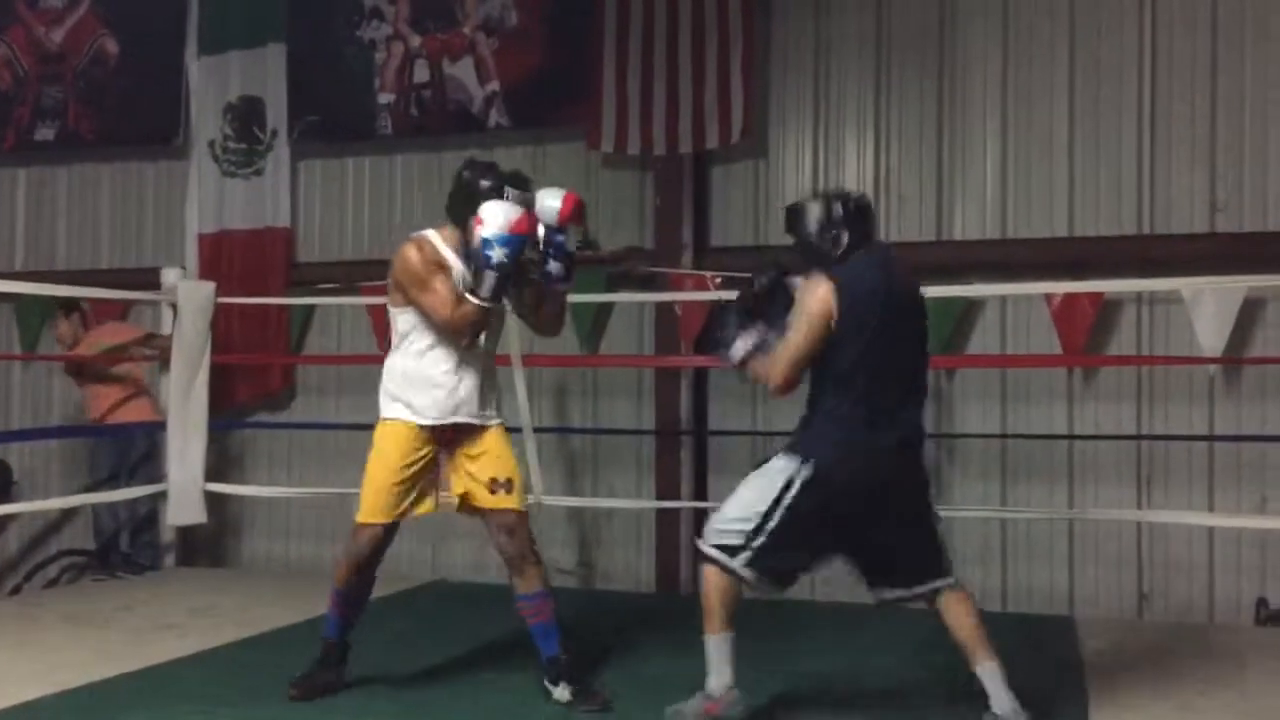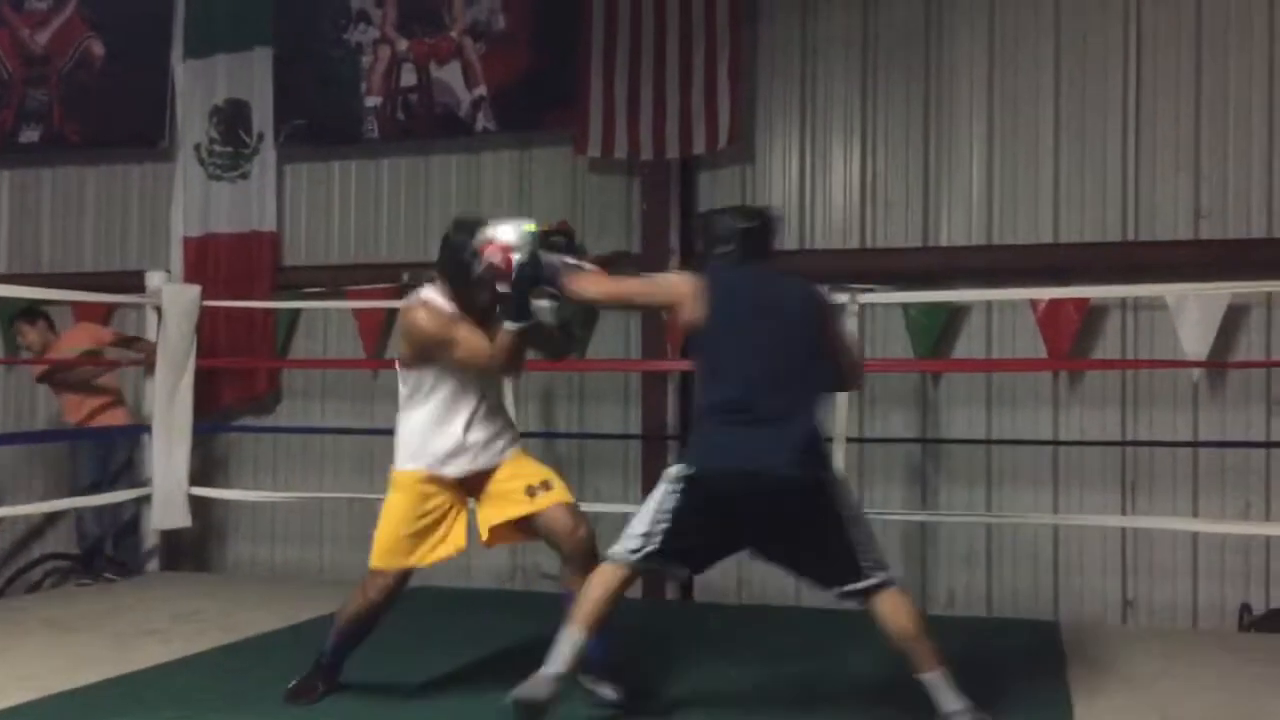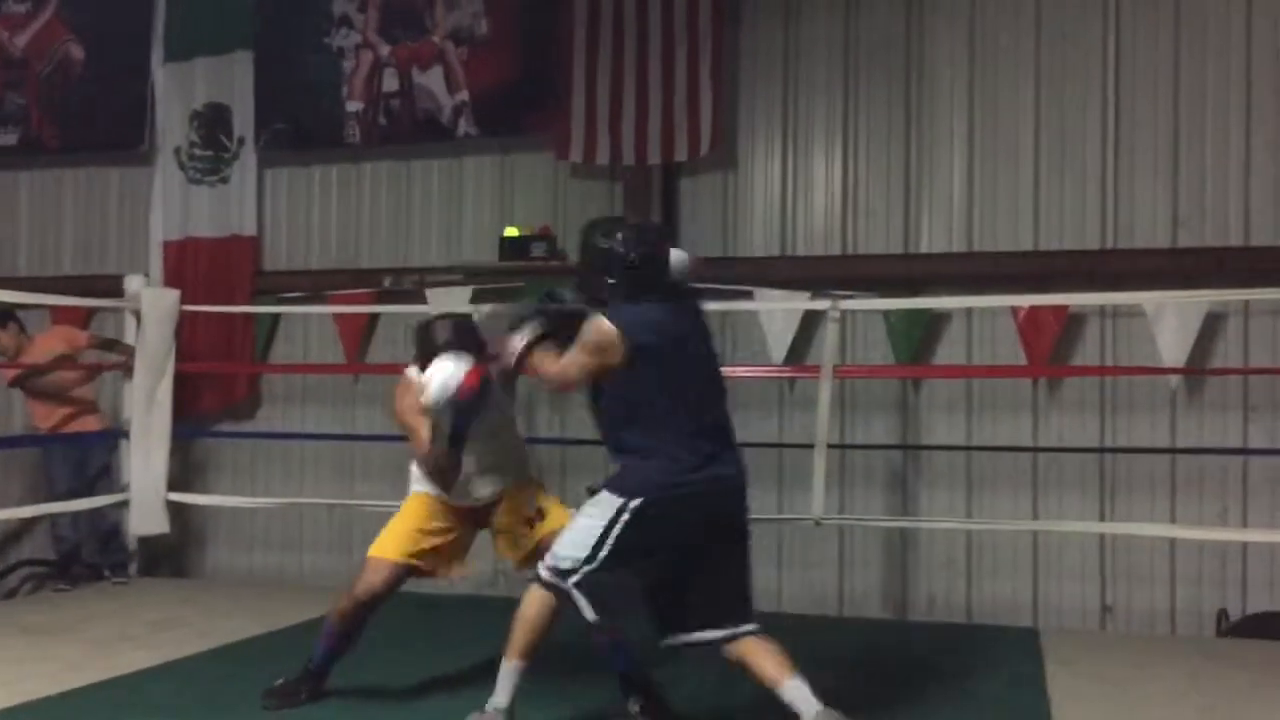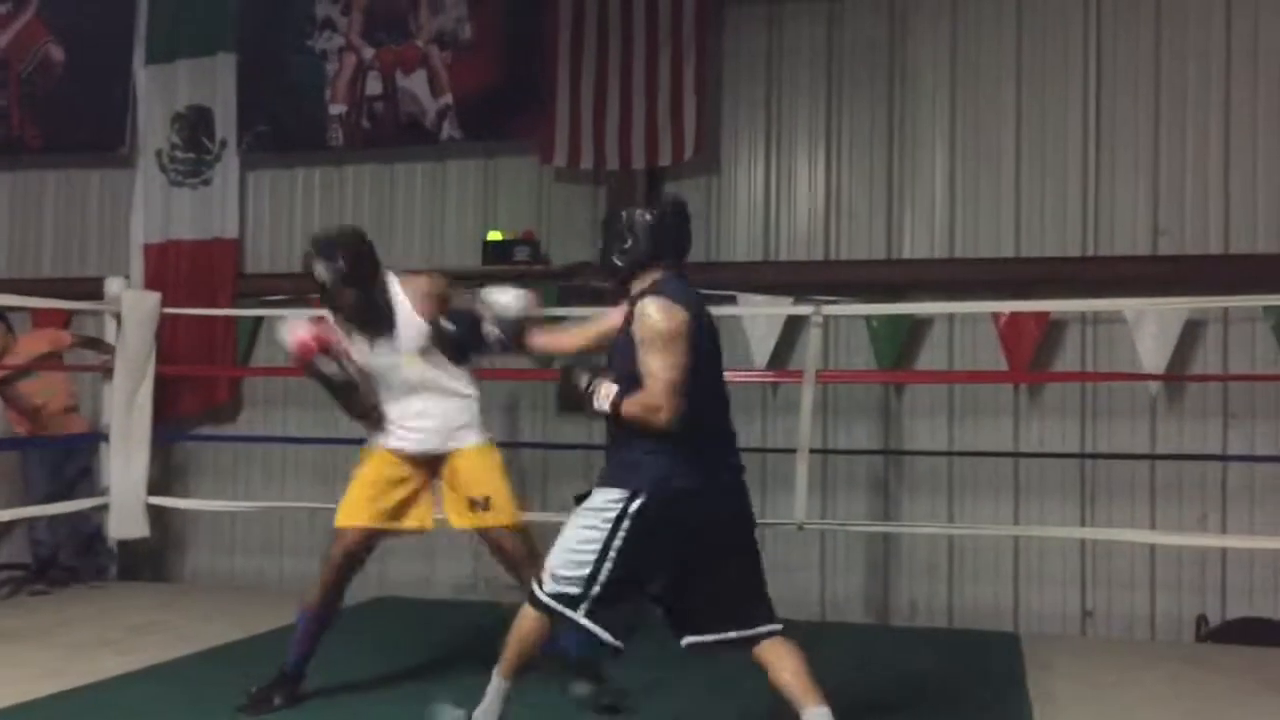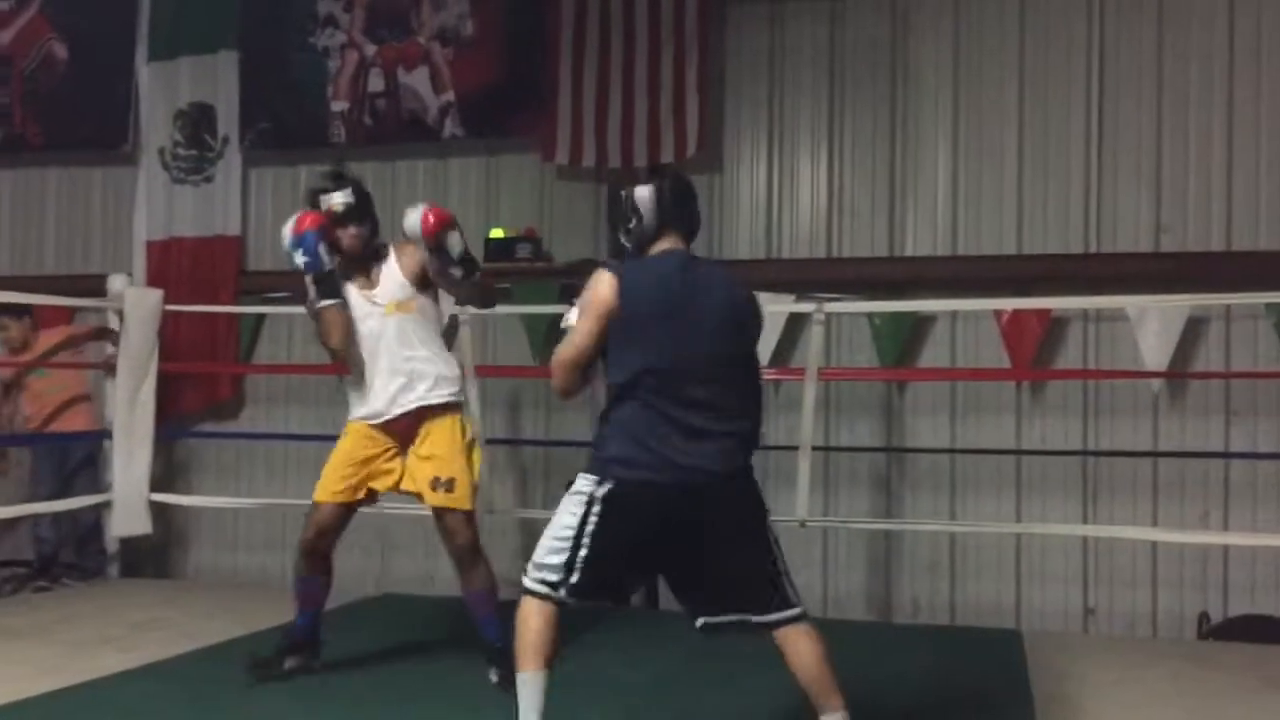
dt=0.2s
person 1, frame 1
left shoulder: (826, 286)
right shoulder: (903, 287)
left elbow: (780, 376)
left wrist: (737, 338)
right wrist: (788, 292)
left hip: (826, 461)
right hip: (897, 465)
left knee: (718, 550)
right knee: (935, 584)
person 1, frame 2
left shoulder: (698, 289)
right shoulder: (808, 299)
left elbow: (604, 290)
right elbow: (847, 373)
left wrist: (556, 267)
left hip: (716, 471)
right hip: (801, 472)
left knee: (622, 562)
right knee: (872, 585)
left ankle: (551, 677)
person 1, frame 3
left shoulder: (609, 326)
right shoulder: (680, 303)
left elbow: (558, 374)
left wrist: (521, 347)
left hip: (655, 491)
right hip: (719, 490)
left knee: (553, 578)
right knee: (730, 631)
person 1, frame 4
left shoulder: (657, 309)
right shoulder: (674, 301)
left elbow: (662, 410)
right elbow: (579, 338)
left wrist: (601, 393)
right wrist: (512, 336)
left hip: (651, 492)
right hip: (717, 493)
left knee: (546, 596)
right knee: (757, 629)
person 1, frame 5
left shoulder: (612, 283)
right shoulder: (735, 292)
left elbow: (563, 379)
left wrist: (578, 325)
left hip: (628, 477)
right hip: (721, 480)
left knee: (541, 588)
right knee: (781, 613)
person 2, frame 1
left shoulder: (499, 260)
right shoulder: (418, 254)
left elbow: (548, 324)
right elbow: (462, 329)
left wrist: (555, 253)
right wrist: (493, 269)
left hip: (478, 422)
right hip: (412, 420)
left knee: (516, 543)
right knee: (367, 545)
left ankle: (557, 671)
right ankle: (331, 653)
person 2, frame 2
left shoulder: (491, 302)
right shoulder: (424, 315)
right elbow: (497, 360)
right wrist: (513, 295)
left hip: (496, 455)
right hip: (425, 468)
left knee: (579, 541)
right knee: (380, 588)
left ankle: (598, 668)
right ankle: (325, 667)
person 2, frame 3
left shoulder: (497, 365)
right shoulder: (409, 390)
right elbow: (442, 477)
right wrist: (451, 419)
left hip: (509, 489)
right hip: (439, 496)
right knee: (366, 592)
right ankle: (311, 675)
person 2, frame 4
left shoulder: (419, 294)
right shoulder: (331, 332)
left elbow: (474, 339)
right elbow: (369, 416)
right wrist: (330, 375)
left hip: (462, 442)
right hip: (396, 448)
left knee: (518, 553)
right knee: (340, 559)
left ankle: (578, 661)
right ankle: (289, 676)
person 2, frame 5
left shoulder: (411, 257)
right shoulder: (323, 283)
left elbow: (484, 299)
right elbow: (340, 346)
left wrist: (459, 256)
right wrist: (319, 274)
left hip: (433, 412)
right hip: (370, 420)
left knee: (460, 536)
right knee: (317, 531)
left ankle: (500, 653)
right ankle: (302, 642)
person 3, frame 1
left shoulder: (113, 332)
right shoulder: (72, 360)
left elbow: (150, 340)
right elbow: (96, 369)
left wrist: (168, 348)
right wrist: (124, 356)
left hip: (141, 423)
right hip: (106, 429)
right knee: (105, 493)
left ankle: (142, 558)
right ankle: (109, 559)
person 3, frame 2
left shoulder: (84, 332)
right shoulder: (43, 365)
left elbow: (126, 341)
right elbow: (75, 379)
left wrist: (153, 350)
right wrist: (107, 366)
left hip: (119, 425)
right hip: (85, 433)
left knee: (121, 494)
right knee: (88, 497)
left ankle: (125, 561)
right ankle: (92, 564)
person 3, frame 3
left shoulder: (58, 335)
left elbow: (103, 343)
right elbow: (46, 389)
left wrist: (135, 354)
right wrist: (82, 377)
left hip: (92, 431)
right hip: (57, 439)
left knee: (101, 498)
right knee: (63, 502)
left ankle: (116, 562)
right ankle: (68, 568)
person 3, frame 4
left shoulder: (43, 339)
left elbow: (86, 342)
right wrist: (45, 419)
left hip: (73, 435)
right hip: (36, 441)
left knee: (82, 502)
right knee: (39, 506)
left ankle: (95, 566)
right ankle: (45, 571)
person 3, frame 5
left shoulder: (63, 337)
left elbow: (102, 333)
left hip: (81, 433)
right hip: (44, 438)
left knee: (83, 500)
right knee: (44, 502)
left ankle: (91, 565)
right ankle: (47, 568)
